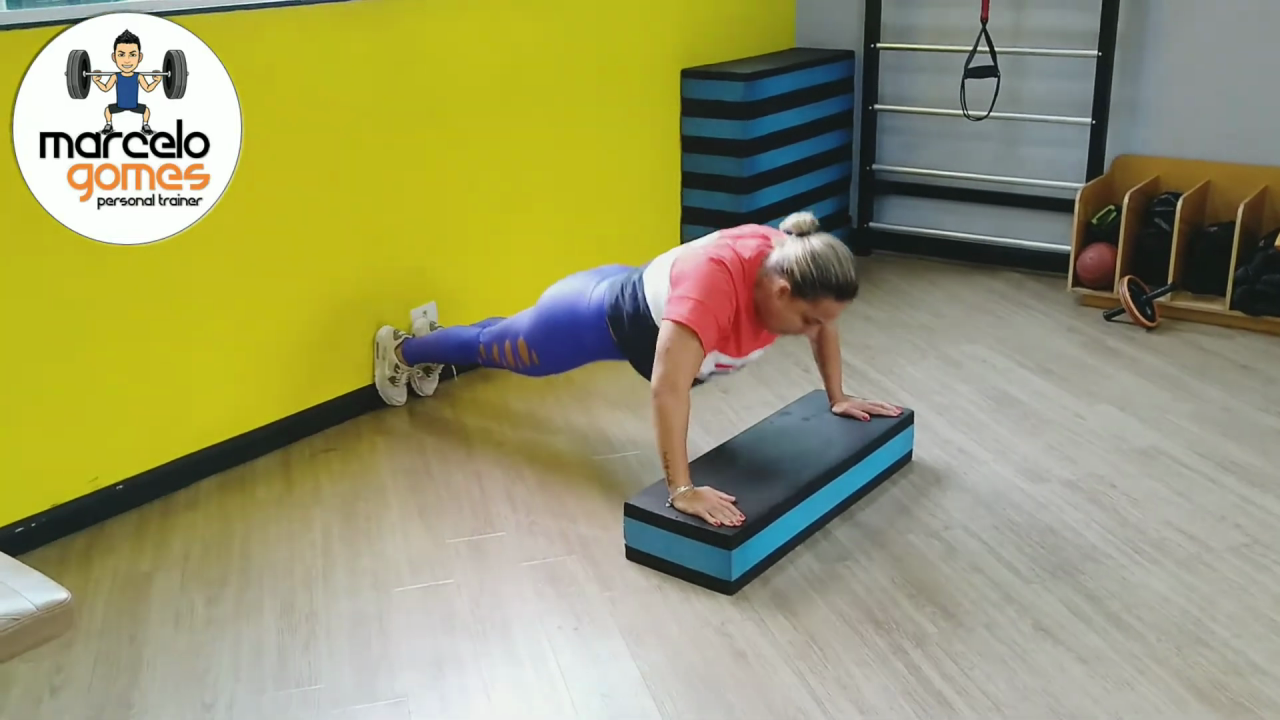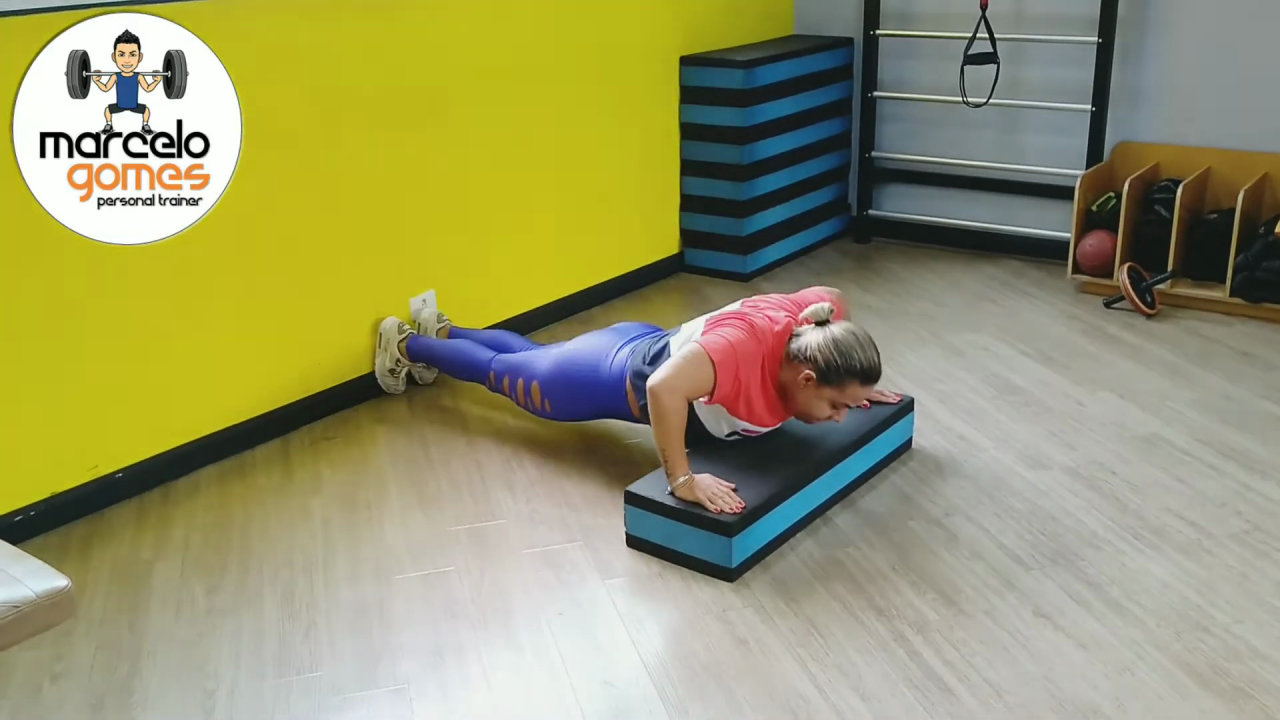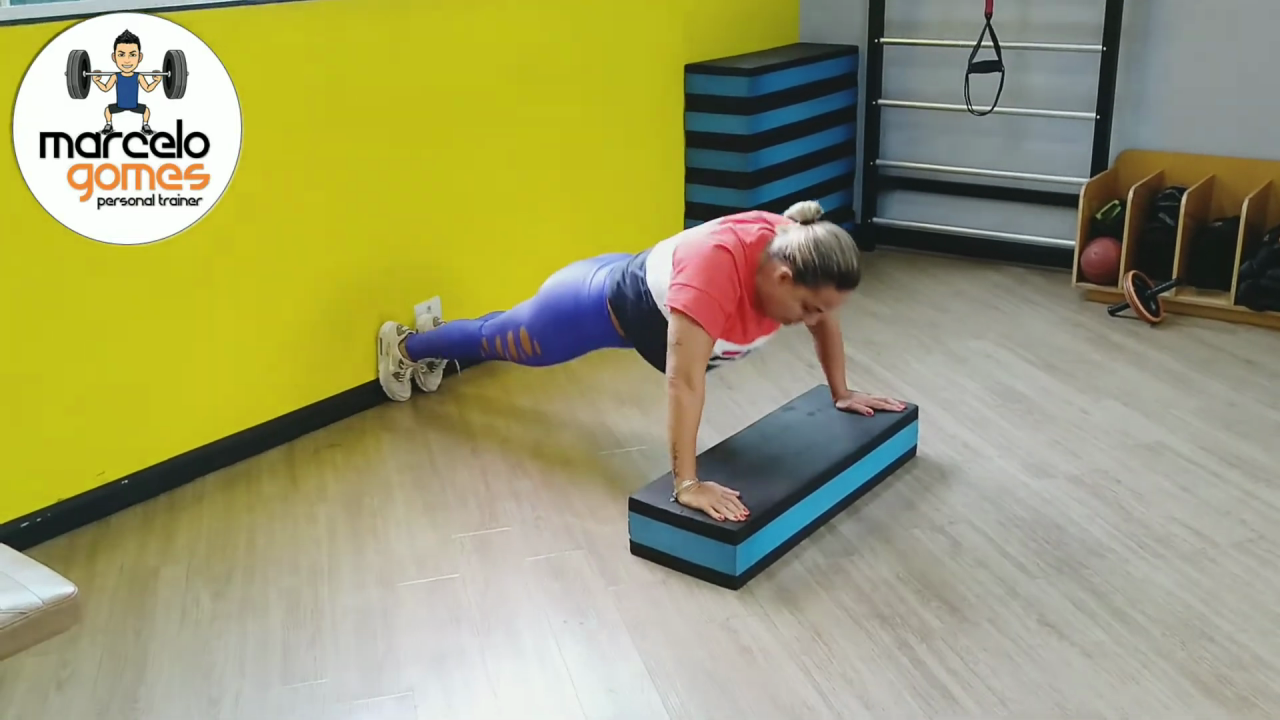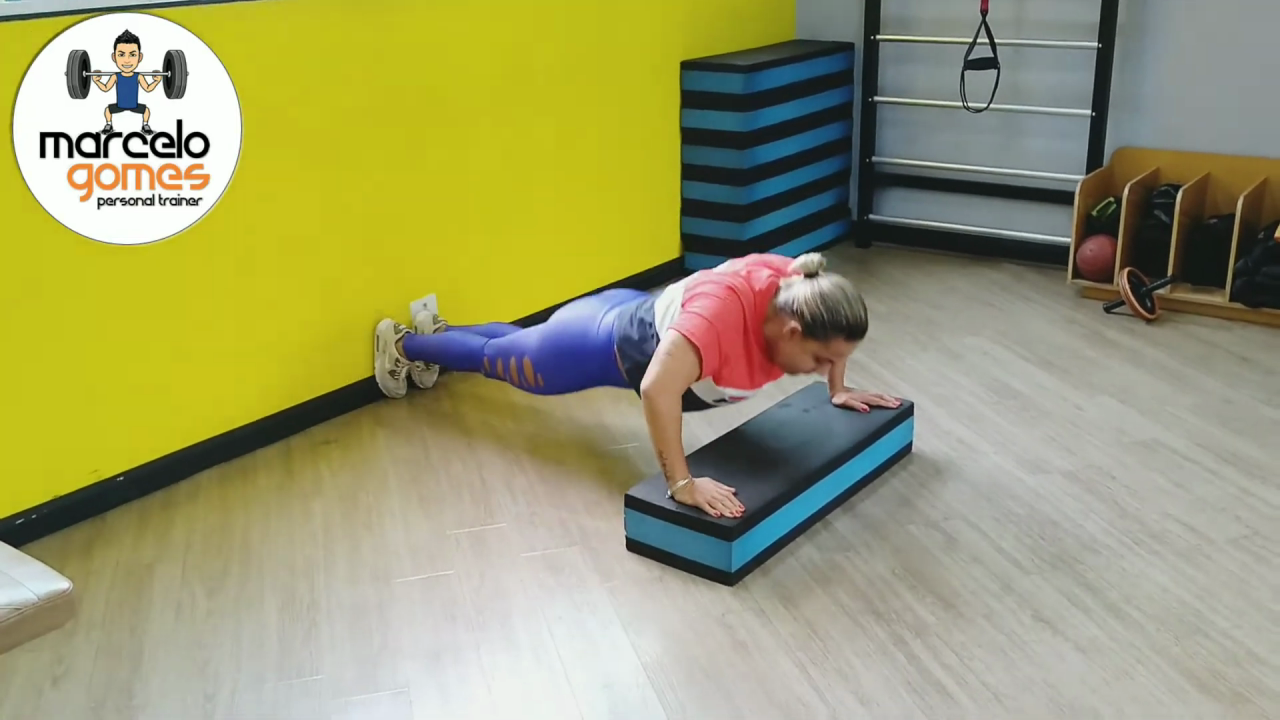
dt=0.7s
person 1, frame 1
left shoulder: (794, 264)
right shoulder: (714, 281)
left elbow: (825, 327)
right elbow: (668, 388)
left wrist: (837, 397)
right wrist: (682, 490)
left hip: (634, 306)
right hip: (593, 319)
left knee: (506, 337)
right knee: (490, 347)
left ankle: (435, 333)
right ankle: (403, 350)
person 1, frame 2
left shoulder: (813, 327)
right shoulder: (744, 347)
left elbow: (835, 296)
right elbow: (663, 388)
left wrist: (847, 392)
right wrist: (682, 480)
left hip: (649, 345)
right hip: (616, 379)
left knee: (532, 353)
right knee: (500, 374)
left ankle: (440, 330)
right ankle: (405, 343)
person 1, frame 3
left shoulder: (796, 251)
right shoulder: (718, 264)
left elbow: (826, 323)
right elbow: (684, 380)
left wrist: (842, 395)
right wrist: (687, 485)
left hip: (638, 297)
right hip: (595, 304)
left knee: (501, 336)
right knee: (495, 343)
left ankle: (438, 331)
right ankle: (406, 346)
person 1, frame 4
left shoulder: (800, 293)
right shoulder: (725, 308)
right elbow: (657, 389)
left wrist: (839, 389)
right wrist: (682, 483)
left hip: (638, 317)
right hip: (600, 345)
left knee: (514, 343)
right knee: (495, 359)
left ankle: (438, 328)
right ankle: (404, 343)
